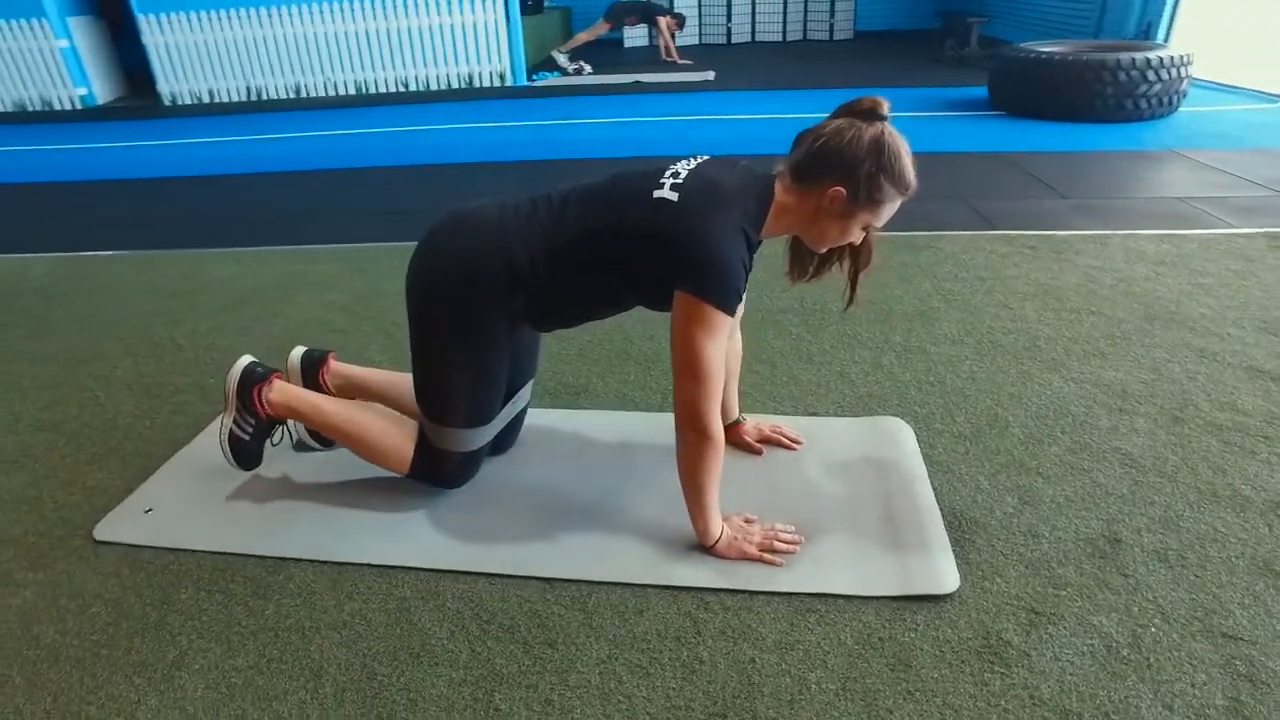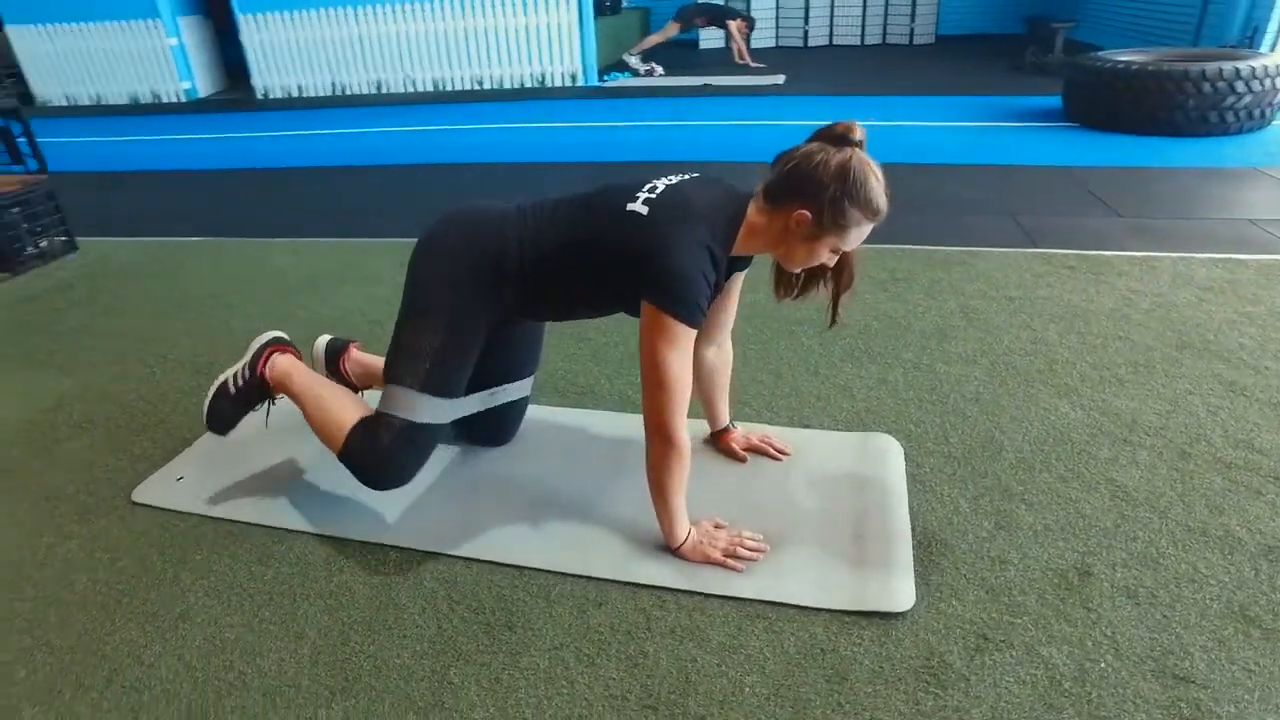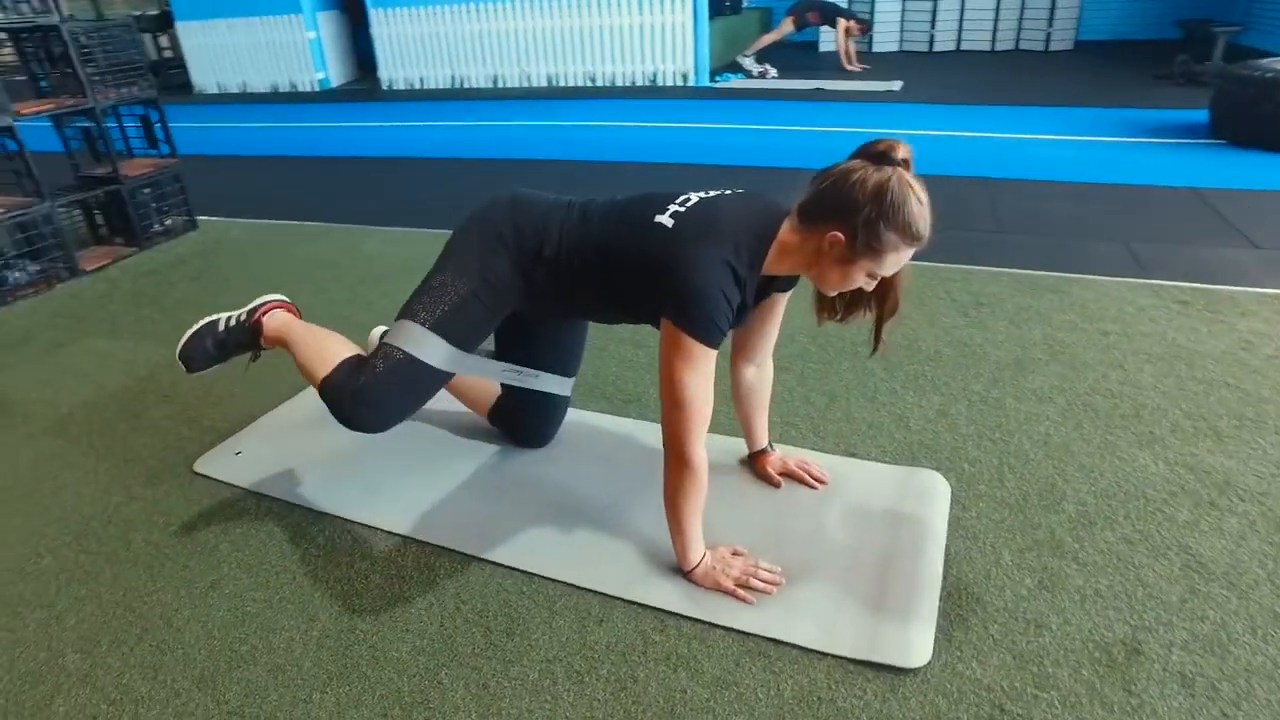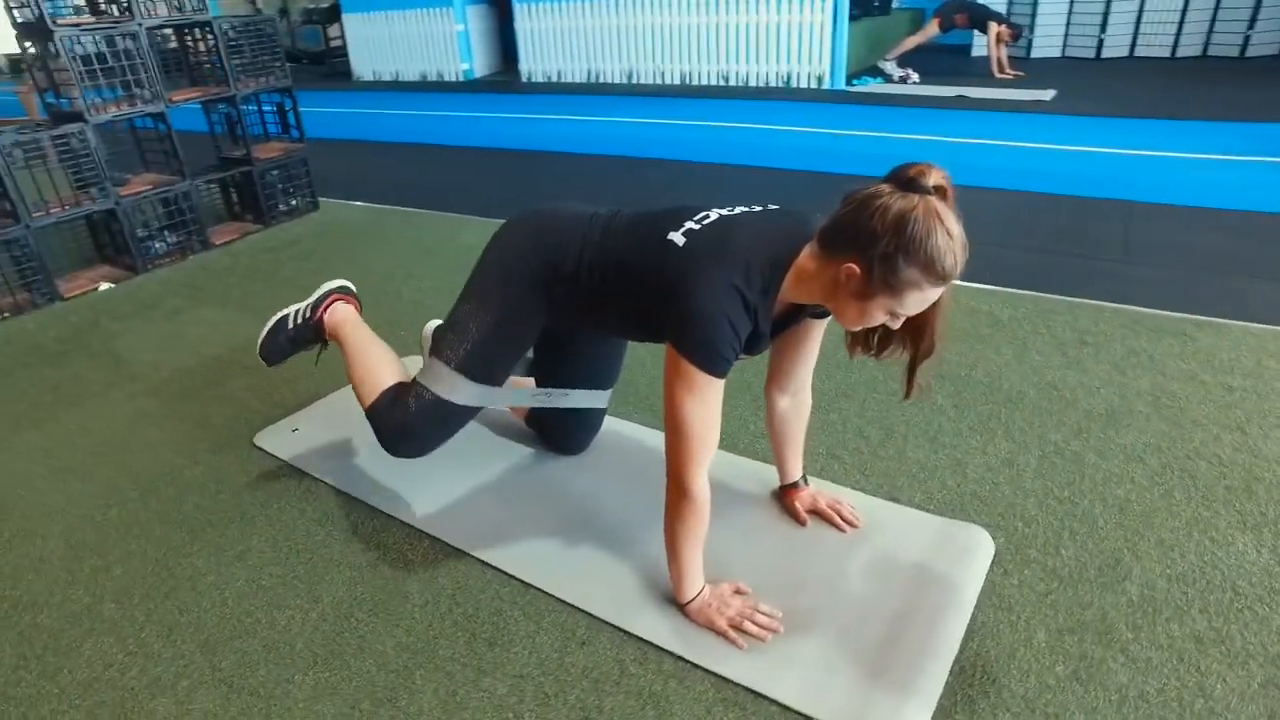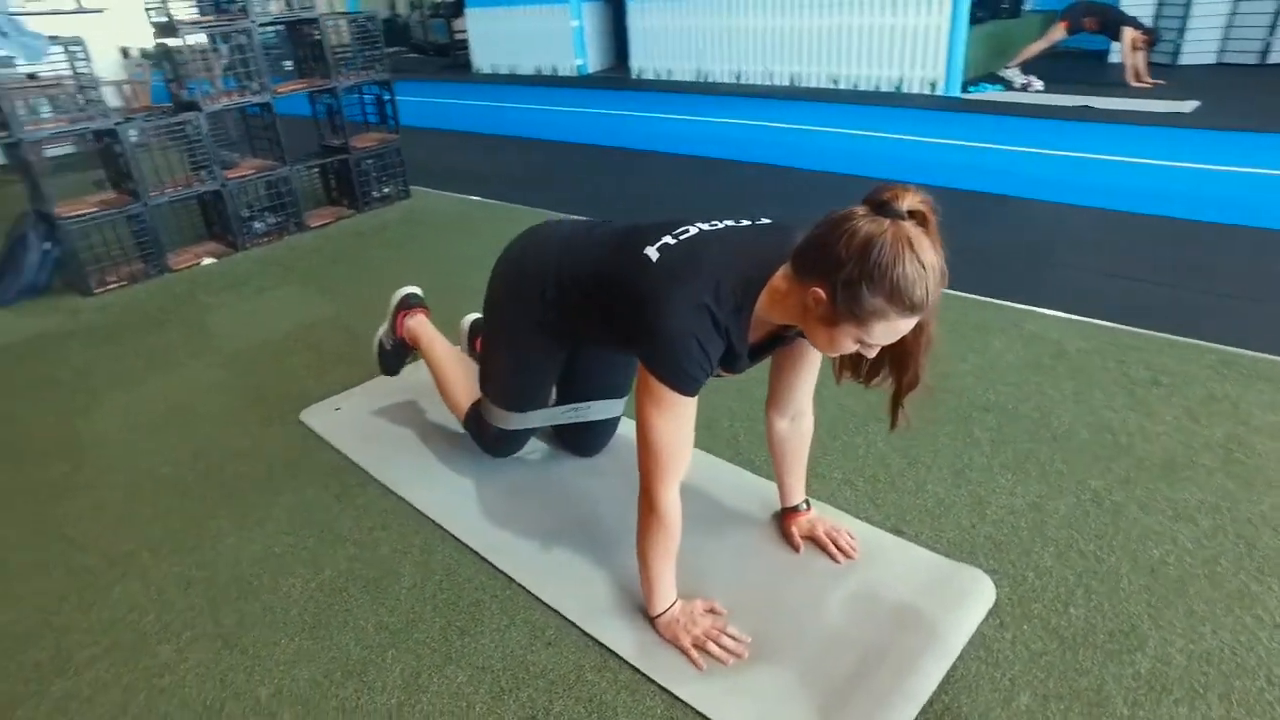
dt=0.5s
person 1, frame 1
left shoulder: (748, 192)
right shoulder: (717, 238)
left elbow: (724, 330)
right elbow: (695, 419)
left wrist: (735, 421)
right wrist: (712, 532)
left hip: (499, 263)
right hip: (468, 277)
left knee: (496, 433)
right knee: (449, 463)
left ankle: (325, 374)
right ankle: (273, 395)
person 1, frame 2
left shoulder: (735, 219)
right shoulder: (684, 253)
left elbow: (712, 342)
right elbow: (665, 424)
left wrist: (723, 428)
right wrist: (680, 534)
left hip: (512, 276)
right hip: (466, 264)
left knee: (494, 428)
right knee: (385, 461)
left ankle: (346, 359)
right ankle: (277, 366)
person 1, frame 3
left shoulder: (778, 241)
right shoulder: (711, 270)
left elbow: (753, 361)
right elbow: (684, 444)
left wrist: (761, 449)
right wrist: (693, 559)
left hip: (551, 271)
right hip: (507, 253)
left knee: (531, 429)
right knee: (370, 401)
left ankle: (410, 350)
right ankle: (273, 323)
person 1, frame 4
left shoulder: (812, 262)
right shoulder: (718, 298)
left elbow: (788, 390)
right elbow: (688, 474)
left wrist: (792, 483)
right wrist: (692, 594)
left hip: (588, 284)
right hip: (531, 269)
left knee: (566, 438)
right knee: (411, 428)
left ankle: (458, 347)
right ankle: (335, 314)
person 1, frame 5
left shoulder: (805, 277)
right shoulder: (688, 317)
left elbow: (790, 412)
right elbow: (660, 489)
left wrist: (794, 507)
right wrist: (663, 608)
left hip: (598, 291)
right hip: (537, 283)
left knee: (585, 442)
right knee: (500, 436)
left ankle: (487, 341)
right ankle: (413, 323)
